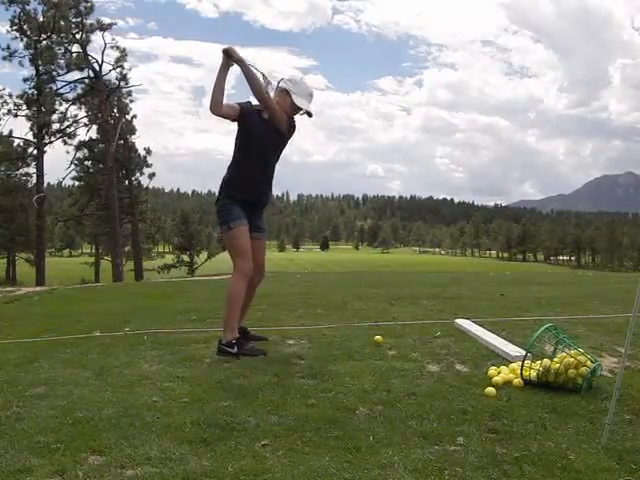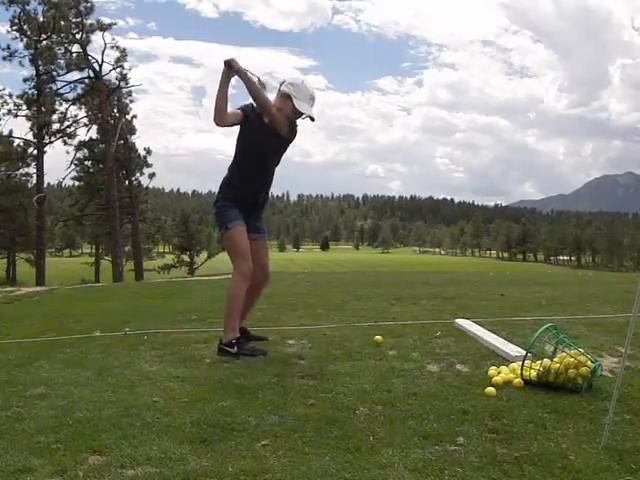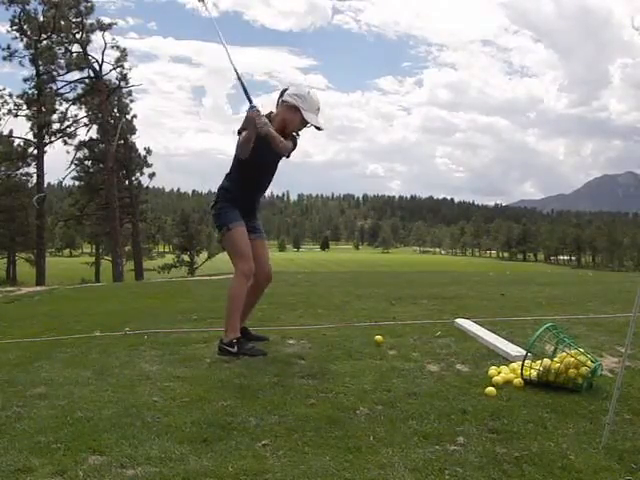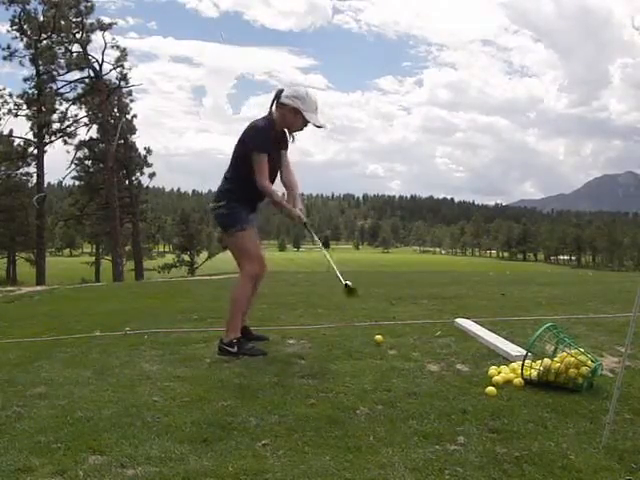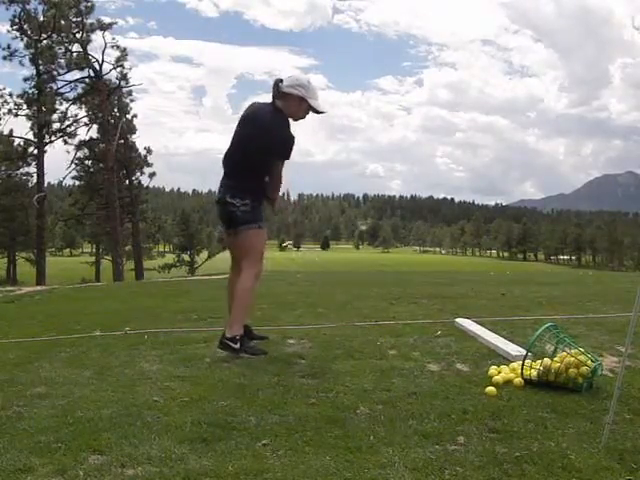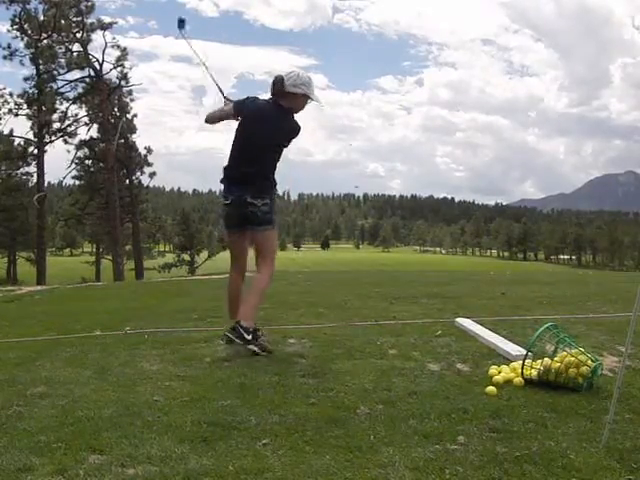
dt=0.4s
person 1, frame 1
left shoulder: (287, 126)
right shoulder: (247, 111)
left elbow: (265, 100)
right elbow: (216, 108)
left wrist: (241, 61)
right wrist: (225, 66)
left hip: (256, 206)
right hip: (232, 201)
left knee: (257, 273)
right knee: (244, 268)
left ankle: (238, 328)
right ankle: (228, 340)
person 1, frame 2
left shoulder: (289, 130)
right shoulder: (249, 113)
left elbow: (268, 109)
right elbow: (221, 119)
left wrist: (242, 73)
right wrist: (226, 76)
left hip: (255, 208)
right hip: (230, 202)
left knee: (261, 275)
right knee: (244, 269)
left ankle: (238, 327)
right ankle: (229, 340)
person 1, frame 3
left shoulder: (290, 139)
right shoulder: (253, 122)
left elbow: (282, 148)
right elbow: (242, 152)
left wrist: (268, 130)
right wrist: (252, 127)
left hip: (249, 210)
right hip: (228, 204)
left knee: (264, 275)
right knee: (246, 269)
left ankle: (238, 327)
right ankle: (229, 340)
person 1, frame 4
left shoulder: (280, 136)
right shoulder: (260, 130)
left elbow: (287, 173)
right elbow: (262, 182)
left wrist: (297, 201)
right wrist: (287, 209)
left hip: (241, 207)
right hip: (231, 205)
left knee: (257, 269)
right knee: (251, 269)
left ankle: (238, 327)
right ankle: (230, 340)
person 1, frame 5
left shoulder: (255, 110)
right shoulder: (282, 134)
right elbow: (274, 181)
right wrist: (271, 199)
left hip: (227, 196)
right hip: (247, 200)
left knee: (239, 266)
right knee: (252, 267)
left ankle: (237, 326)
right ankle: (232, 336)
person 1, frame 6
left shoulder: (252, 105)
right shoulder: (291, 128)
left elbow: (210, 118)
left wrist: (232, 109)
left hip: (231, 195)
right hip: (260, 198)
left knee: (237, 266)
right knee: (265, 266)
left ankle: (236, 326)
right ankle: (245, 325)
